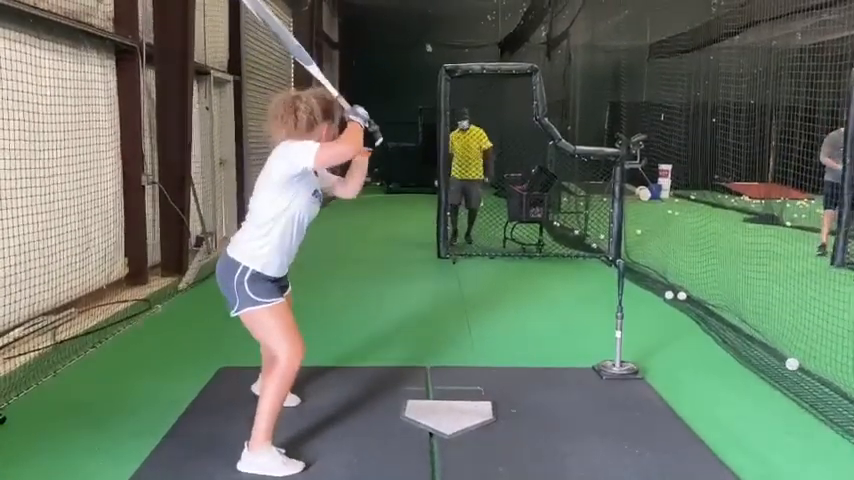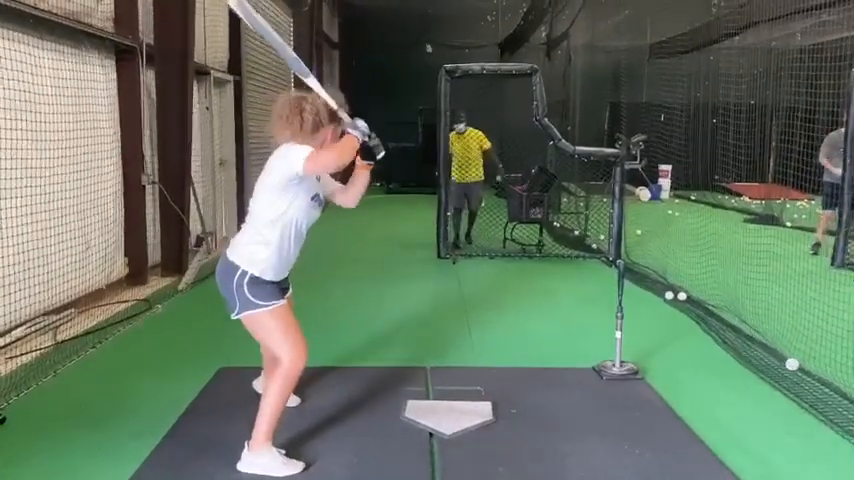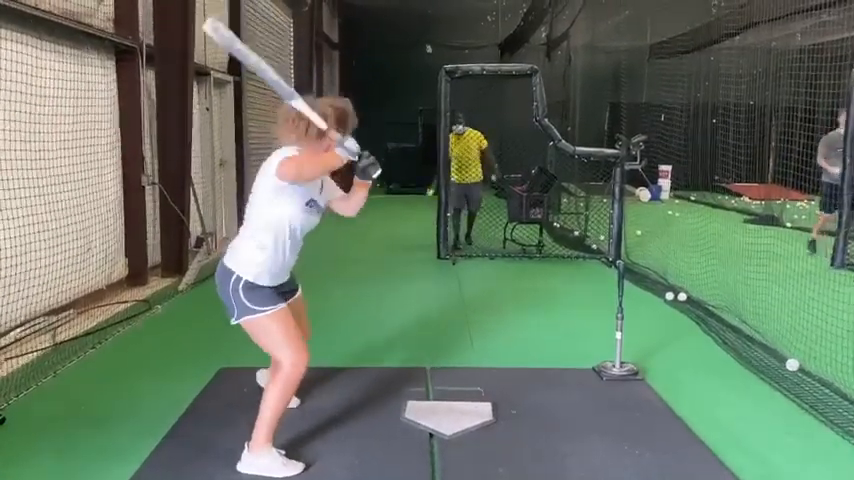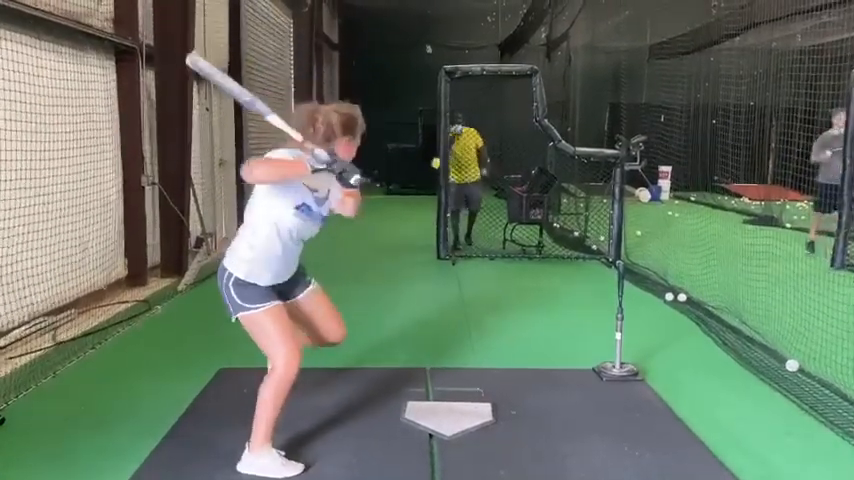
dt=0.2s
person 1, frame 1
left shoulder: (310, 166)
right shoulder: (292, 153)
left elbow: (349, 189)
right elbow: (345, 149)
left wrist: (365, 147)
right wrist: (355, 121)
left hip: (268, 268)
right hip: (245, 271)
left knee: (278, 334)
right knee: (290, 353)
left ankle: (266, 383)
person 1, frame 2
left shoulder: (312, 171)
right shoulder: (290, 156)
left elbow: (349, 198)
right elbow: (335, 158)
left wrist: (365, 158)
right wrist: (355, 133)
left hip: (269, 271)
right hip: (245, 275)
left knee: (279, 335)
right knee: (293, 356)
left ankle: (267, 381)
person 1, frame 3
left shoulder: (319, 179)
right shoulder: (287, 158)
left elbow: (349, 207)
right elbow: (292, 172)
left wrist: (363, 175)
right wrist: (342, 154)
left hip: (276, 275)
right hip: (244, 280)
left knee: (299, 335)
right knee: (295, 361)
left ankle: (271, 377)
person 1, frame 4
left shoulder: (326, 181)
right shoulder: (286, 160)
left elbow: (349, 209)
right elbow: (250, 171)
left wrist: (352, 186)
right wrist: (310, 163)
left hip: (286, 274)
right hip: (245, 278)
left knee: (334, 334)
right knee: (287, 360)
left ankle: (279, 354)
person 2, frame 1
left shoulder: (479, 133)
right shoulder: (453, 135)
left elbow: (489, 152)
left wrist: (489, 171)
left hip: (474, 177)
right hip: (456, 176)
left knee: (473, 208)
right knee: (453, 205)
left ankle: (468, 233)
right ankle: (454, 232)
person 2, frame 2
left shoulder: (477, 135)
right shoulder: (451, 137)
left elbow: (489, 152)
left wrist: (499, 168)
left hip: (475, 178)
right hip: (457, 179)
left knee: (473, 209)
right knee: (457, 208)
left ankle: (468, 233)
right ankle: (456, 237)
person 2, frame 3
left shoulder: (476, 135)
right shoulder: (450, 139)
left elbow: (486, 152)
left wrist: (494, 169)
left hip: (474, 179)
right hip: (456, 180)
left knee: (473, 210)
right knee: (456, 209)
left ankle: (468, 234)
right ankle: (456, 238)
person 2, frame 4
left shoulder: (472, 133)
left elbow: (482, 149)
left wrist: (484, 165)
left hip: (473, 178)
right hip: (455, 180)
left knee: (474, 209)
right knee: (455, 210)
left ankle: (468, 234)
right ankle: (456, 239)
person 3, frame 1
right shoulder: (833, 136)
right elbow: (823, 158)
right wrist: (838, 166)
right hip: (833, 180)
right knee: (829, 212)
right ankle: (823, 243)
person 3, frame 2
right shoulder: (833, 137)
right elbow: (822, 158)
right wrist: (834, 170)
right hip: (832, 180)
right knee: (828, 213)
right ankle: (818, 241)
person 3, frame 3
right shoulder: (829, 138)
right elbow: (820, 159)
right wrist: (830, 169)
right hip: (830, 182)
right knee: (826, 215)
right ankle: (813, 238)
person 3, frame 4
right shoulder: (823, 138)
right elbow: (813, 159)
right wrist: (821, 156)
left hip: (843, 184)
right hip: (826, 183)
right knee: (820, 214)
right ankle: (811, 240)
